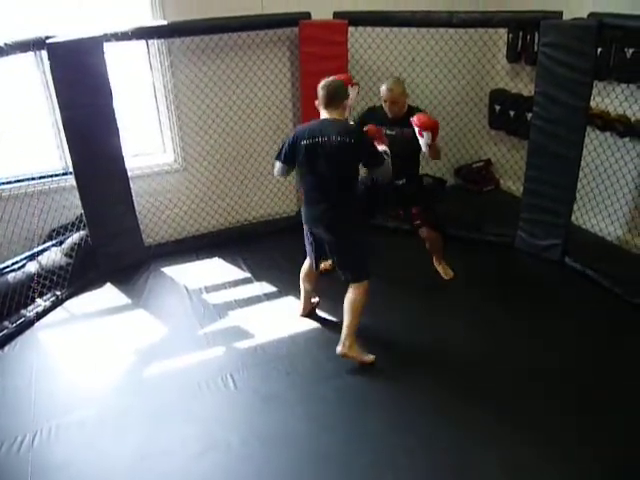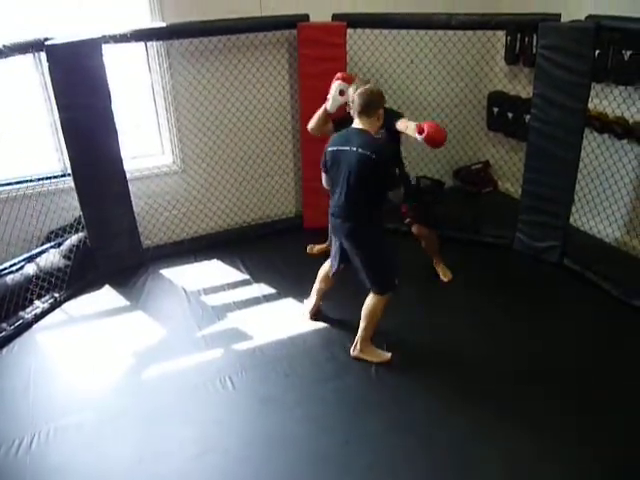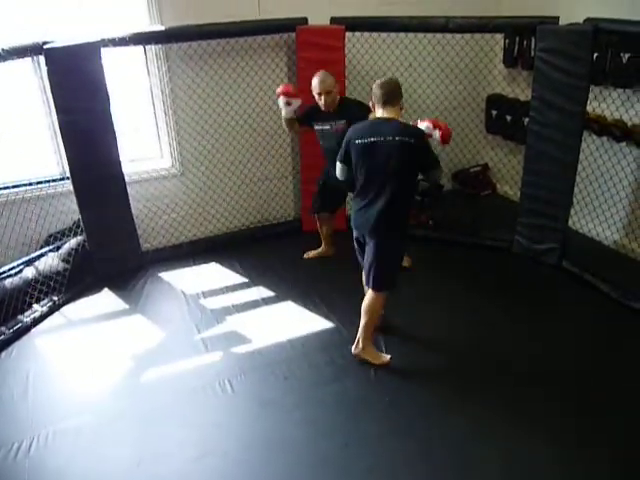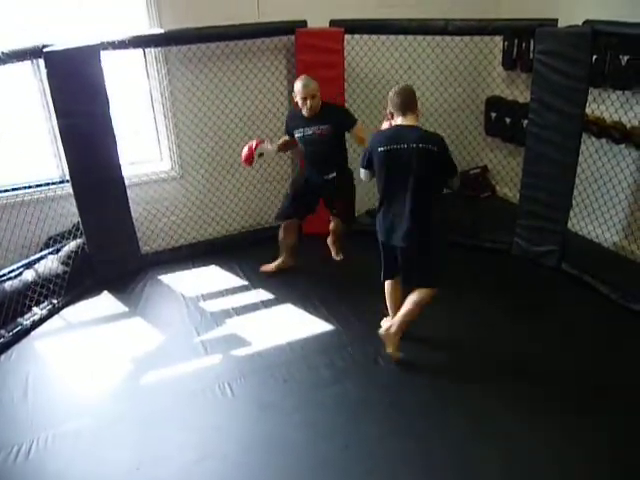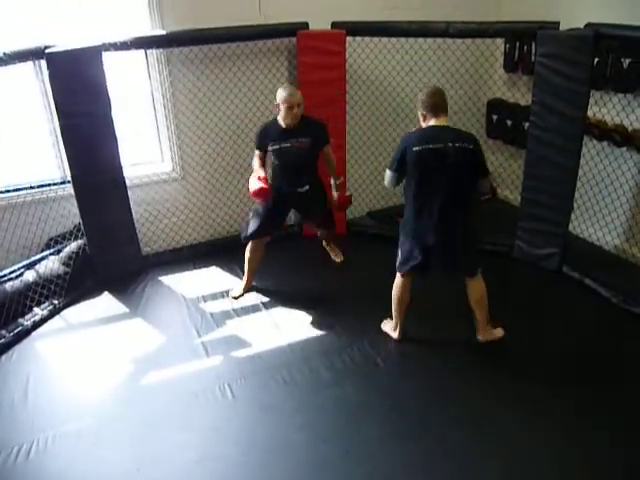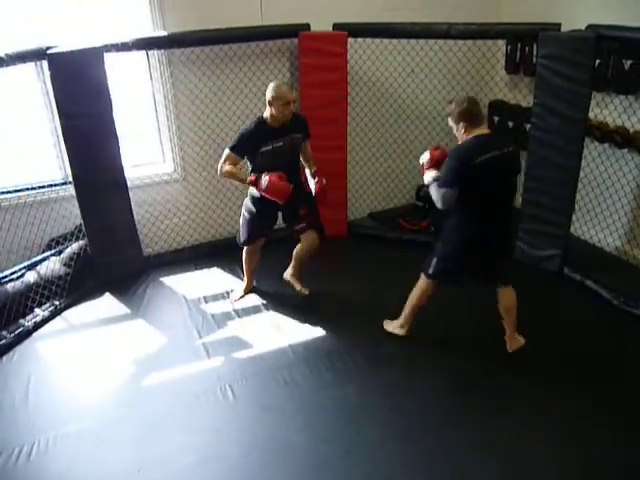
dt=0.2s
person 1, frame 1
left shoulder: (301, 134)
right shoulder: (354, 136)
left elbow: (280, 172)
right elbow: (384, 175)
right wrist: (381, 152)
left hip: (312, 215)
right hip: (344, 219)
left knee: (312, 261)
right knee: (359, 281)
left ankle: (306, 304)
right ankle: (348, 342)
person 1, frame 2
left shoulder: (334, 142)
right shoulder: (379, 149)
left elbow: (326, 184)
right elbow: (394, 196)
right wrist: (393, 176)
left hip: (338, 221)
right hip: (364, 228)
left knee: (334, 262)
right knee: (383, 288)
left ankle: (313, 302)
right ankle: (362, 345)
person 1, frame 3
left shoulder: (355, 133)
right shoulder: (413, 136)
left elbow: (341, 174)
right elbow: (435, 172)
left hip: (360, 216)
right hip: (389, 221)
left knee: (369, 269)
right knee: (379, 286)
left ankle: (374, 314)
right ankle: (363, 344)
person 1, frame 4
left shoulder: (378, 140)
right shoulder: (434, 142)
left elbow: (365, 175)
right elbow: (452, 181)
left hip: (387, 222)
right hip: (421, 226)
left knee: (393, 277)
right knee: (427, 285)
left ankle: (394, 321)
right ankle: (394, 328)
person 1, frame 5
left shoulder: (411, 141)
right shoulder: (469, 142)
left elbow: (390, 181)
right elbow: (485, 187)
left hip: (417, 223)
right hip: (456, 224)
left knee: (404, 274)
right knee: (472, 275)
left ankle: (396, 325)
right ankle: (484, 329)
person 1, frame 6
left shoulder: (461, 153)
right shoulder: (509, 147)
left elbow: (444, 202)
left wrist: (432, 178)
left hip: (463, 233)
right hip: (498, 231)
left knee: (430, 277)
right knee: (503, 283)
left ankle: (402, 324)
right ankle: (512, 337)
person 2, frame 1
right shoulder: (372, 114)
left elbow: (435, 156)
left wrist: (429, 142)
left hip: (407, 184)
left knee: (429, 231)
left ankle: (439, 261)
person 2, frame 2
left shoulder: (388, 117)
right shoulder: (348, 120)
left elbow: (407, 125)
right elbow: (313, 129)
left wrist: (421, 131)
right wrist: (331, 104)
left knee: (420, 227)
left ankle: (437, 261)
right ankle: (332, 244)
person 2, frame 3
left shoulder: (353, 107)
right shoulder: (311, 112)
right elbow: (292, 128)
right wrist: (287, 114)
right hip: (334, 171)
right knee: (322, 213)
right ankle: (327, 247)
person 2, frame 4
left shoulder: (337, 113)
right shoulder: (293, 119)
left elbow: (362, 137)
right wrist: (273, 147)
left hip: (337, 176)
right hip: (309, 176)
left knee: (339, 220)
right knee: (288, 220)
left ankle: (333, 242)
right ankle: (285, 259)
person 2, frame 5
left shoulder: (315, 127)
right shoulder: (266, 131)
left elbow: (328, 156)
right elbow: (258, 158)
left wrist: (336, 184)
right wrist: (259, 174)
left hip: (309, 188)
right hip: (279, 190)
left knee: (325, 228)
right knee: (257, 237)
left ankle: (329, 244)
right ankle: (247, 281)
person 2, frame 6
left shoulder: (299, 122)
right shoulder: (252, 133)
right elbow: (223, 167)
left wrist: (313, 171)
right wrist: (255, 180)
left hip: (294, 188)
right hip: (262, 193)
left knee: (312, 237)
right knee: (253, 242)
left ankle: (293, 272)
right ankle: (248, 283)
